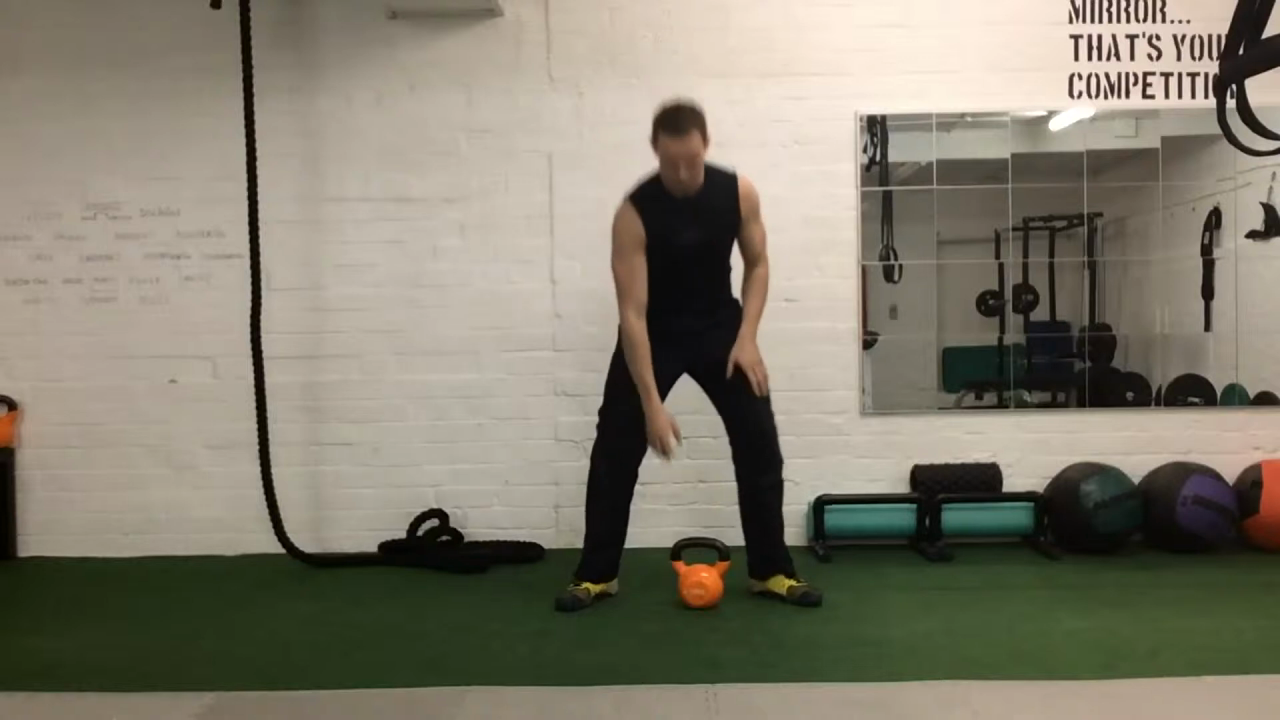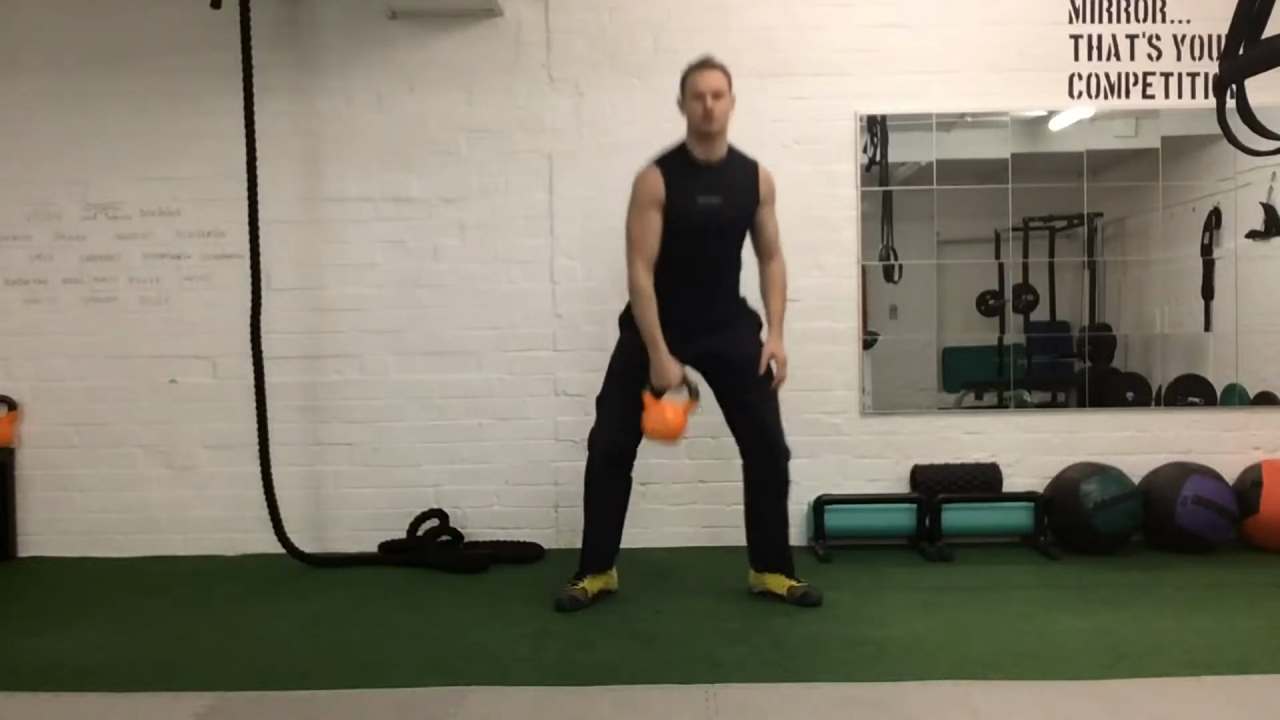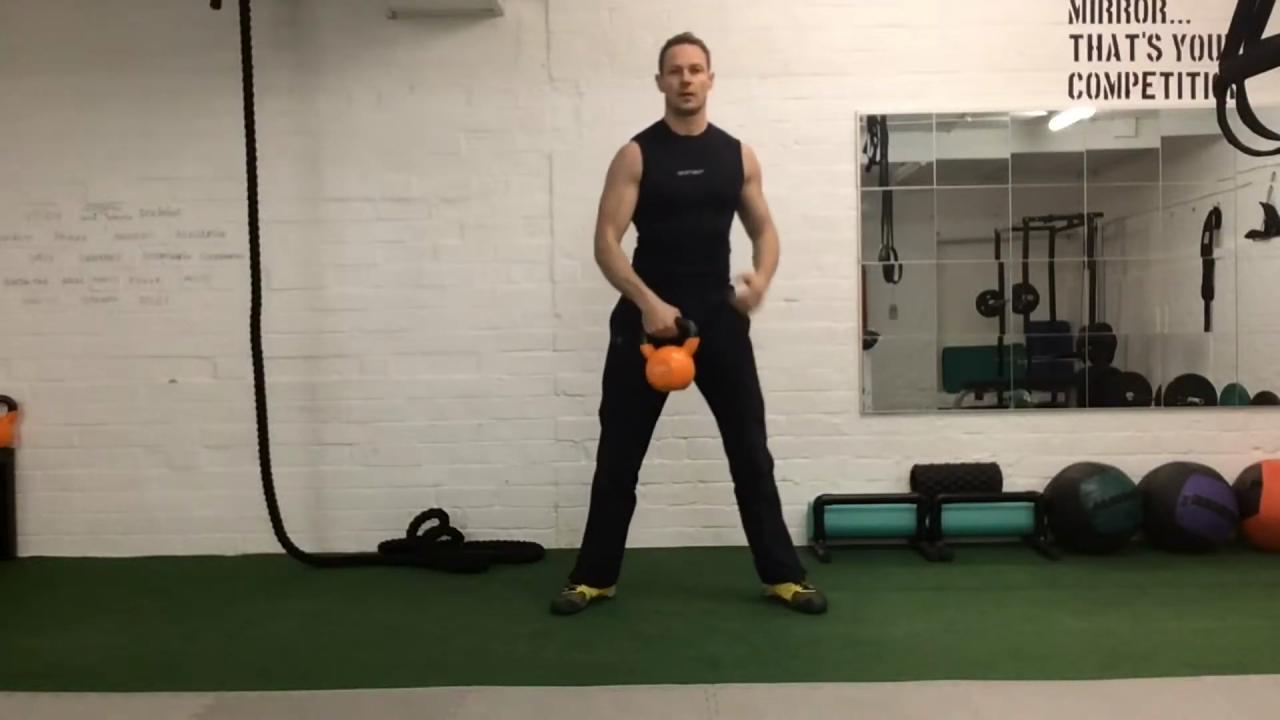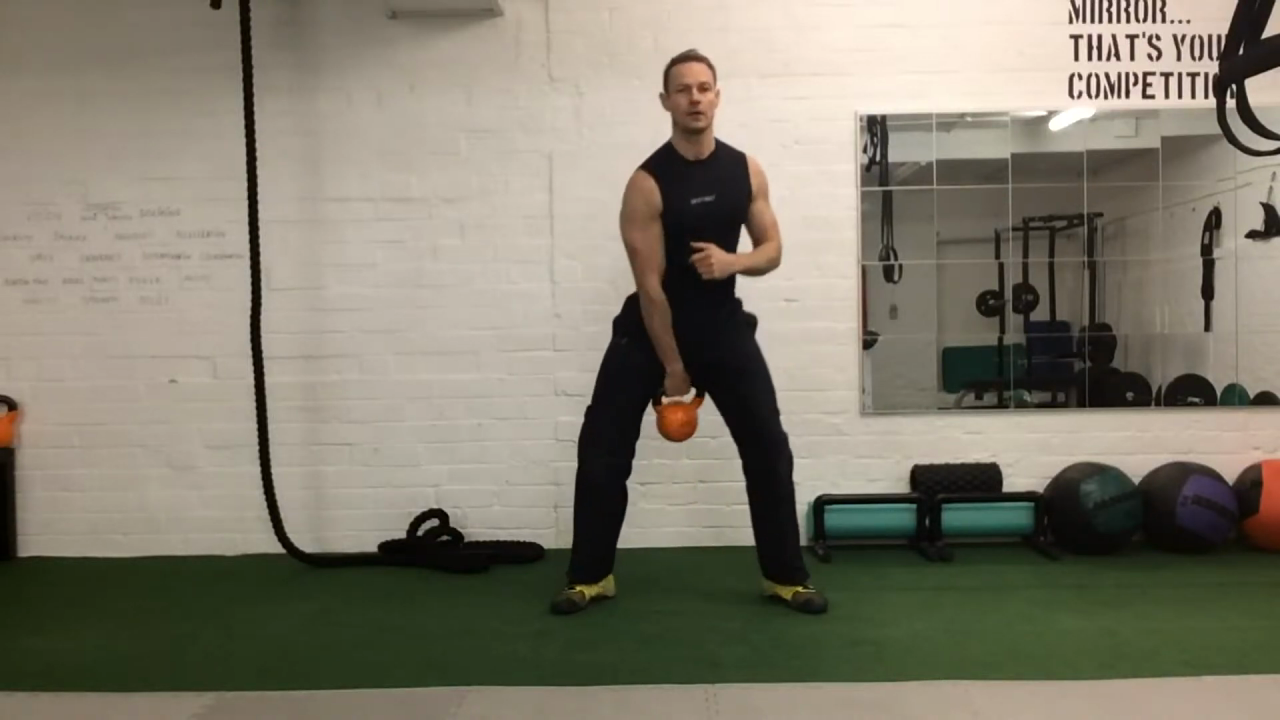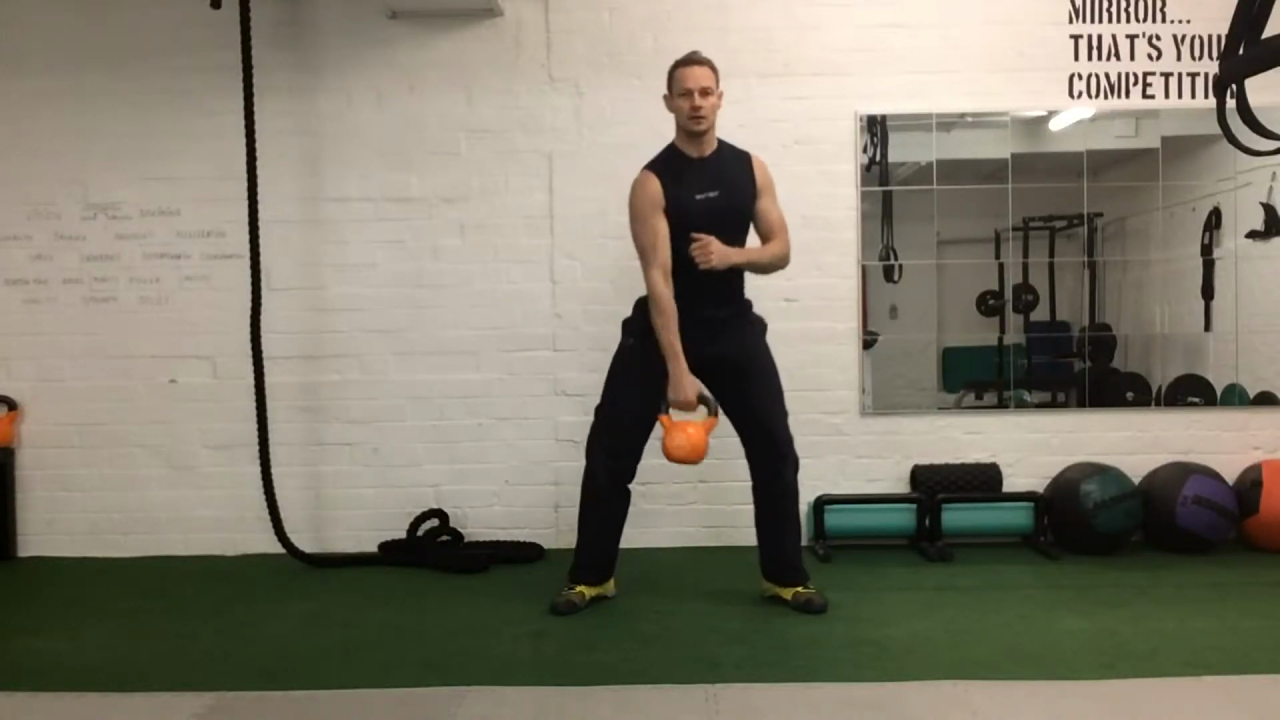
dt=1s
person 1, frame 1
left shoulder: (738, 192)
right shoulder: (634, 213)
left elbow: (757, 264)
right elbow: (632, 312)
left wrist: (748, 338)
right wrist: (652, 405)
left hip: (719, 326)
right hip: (656, 331)
left knee: (759, 444)
right knee: (616, 447)
left ankle: (770, 570)
right ankle: (597, 574)
person 1, frame 2
left shoulder: (756, 177)
right shoulder: (656, 179)
left elbow: (770, 256)
right elbow: (639, 270)
left wrist: (774, 332)
right wrist: (658, 356)
left hip: (729, 323)
right hip: (658, 321)
left knee: (768, 446)
right knee: (610, 443)
left ankle: (770, 568)
right ankle: (597, 571)
person 1, frame 3
left shoulder: (738, 155)
right shoulder: (636, 155)
left elbow: (763, 228)
right elbow: (606, 242)
left wrist: (762, 277)
right wrist: (647, 303)
left hip: (719, 316)
right hip: (647, 313)
left knee: (751, 452)
right knee: (618, 455)
left ankle: (782, 575)
right ankle: (594, 577)
person 1, frame 4
left shoulder: (746, 171)
right shoulder: (646, 183)
left elbow: (772, 248)
right elbow: (650, 286)
left wrist: (734, 261)
right wrist: (673, 368)
left hip: (723, 325)
right hip: (649, 328)
left knee: (769, 449)
right knee: (601, 450)
left ankle: (785, 576)
right ankle: (591, 576)
person 1, frame 5
left shoulder: (751, 169)
right shoulder: (652, 183)
left elbow: (781, 251)
right elbow: (658, 277)
left wrist: (734, 255)
right wrist: (676, 370)
left hip: (733, 326)
right hip: (659, 330)
left knee: (775, 451)
right knee: (608, 453)
left ankle: (785, 577)
right ankle: (591, 577)
